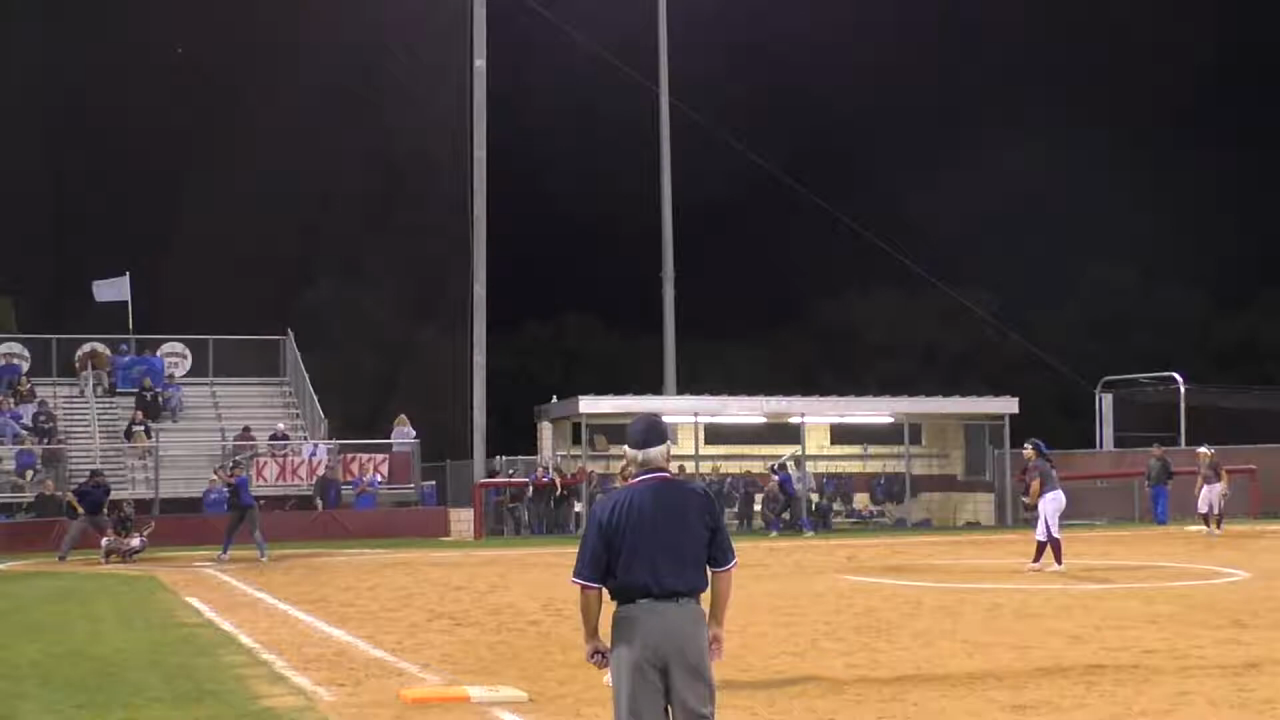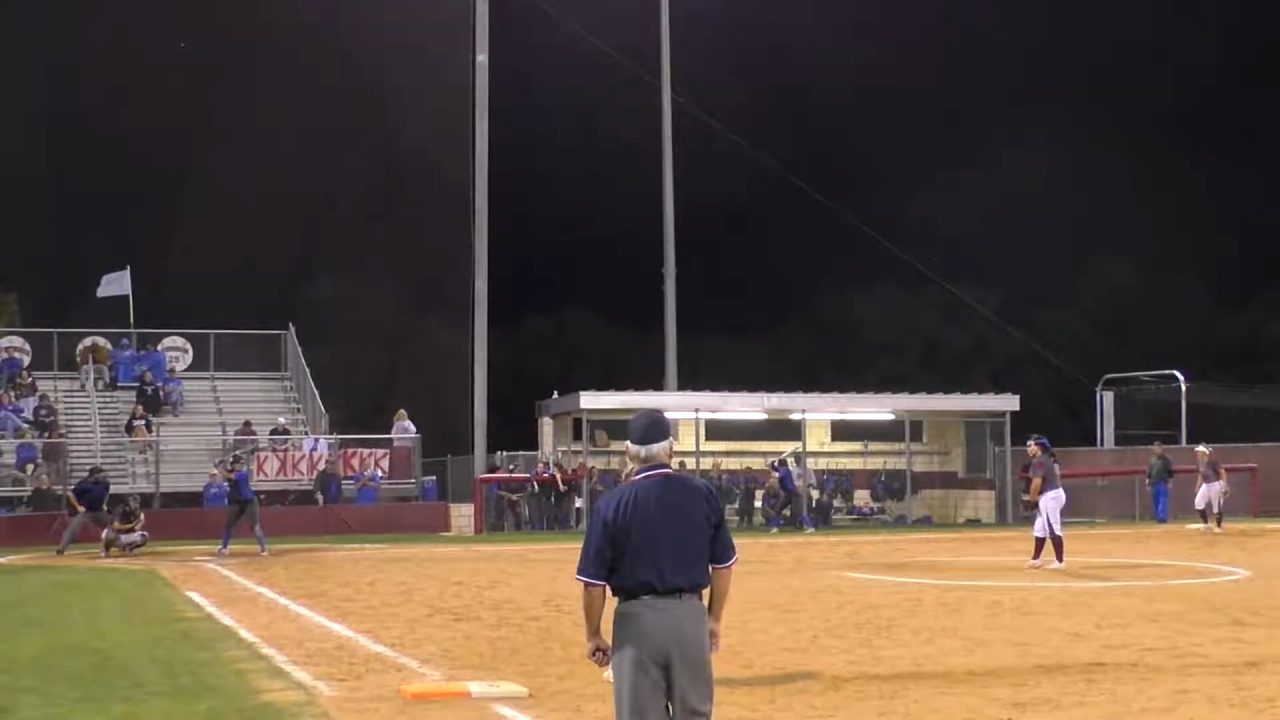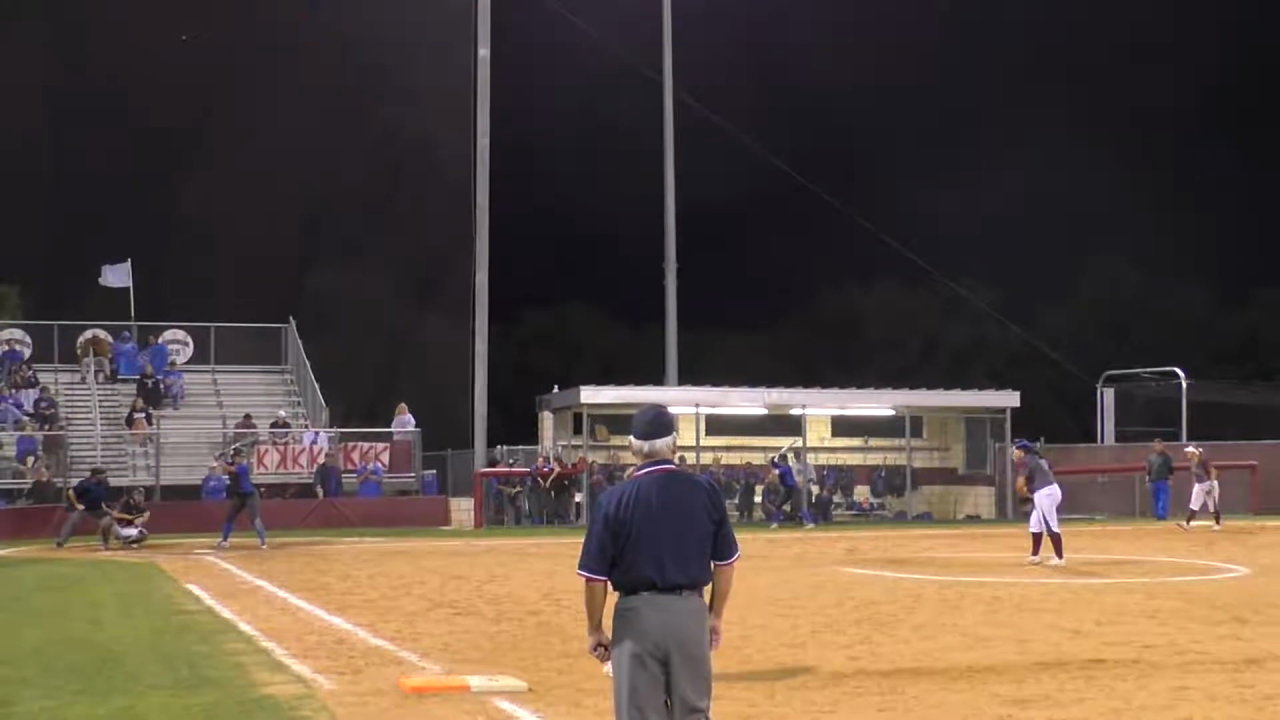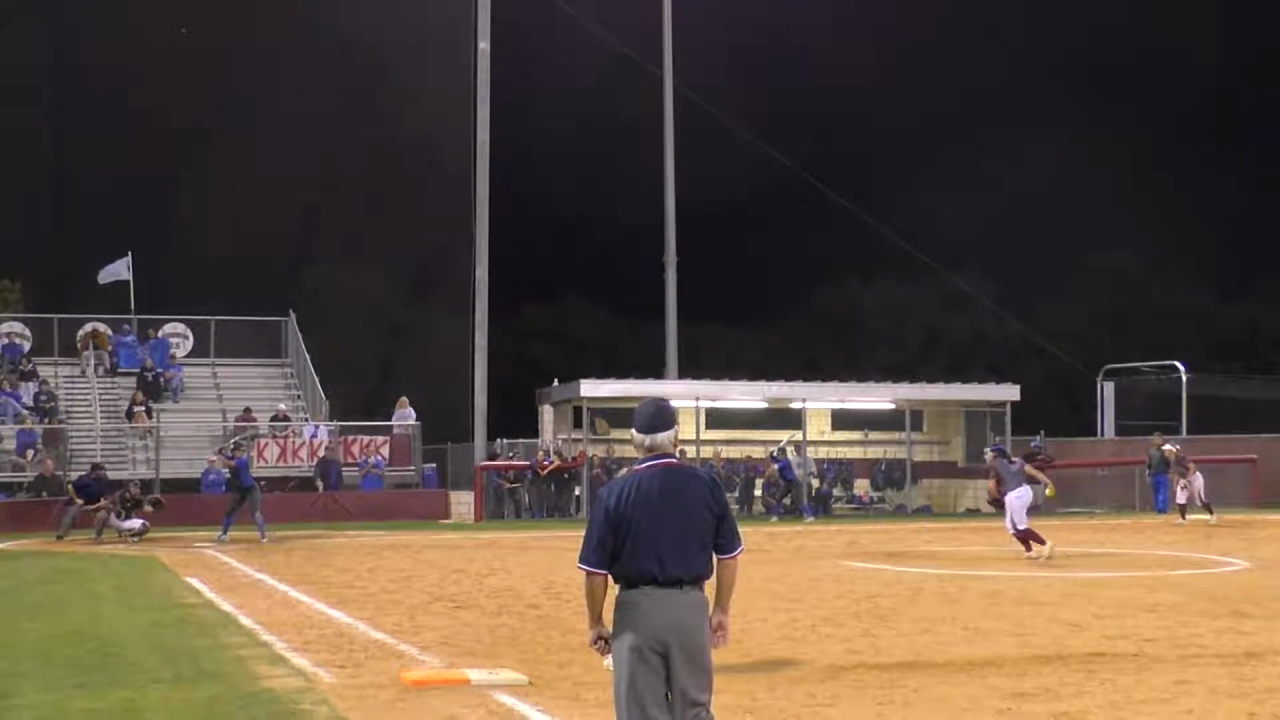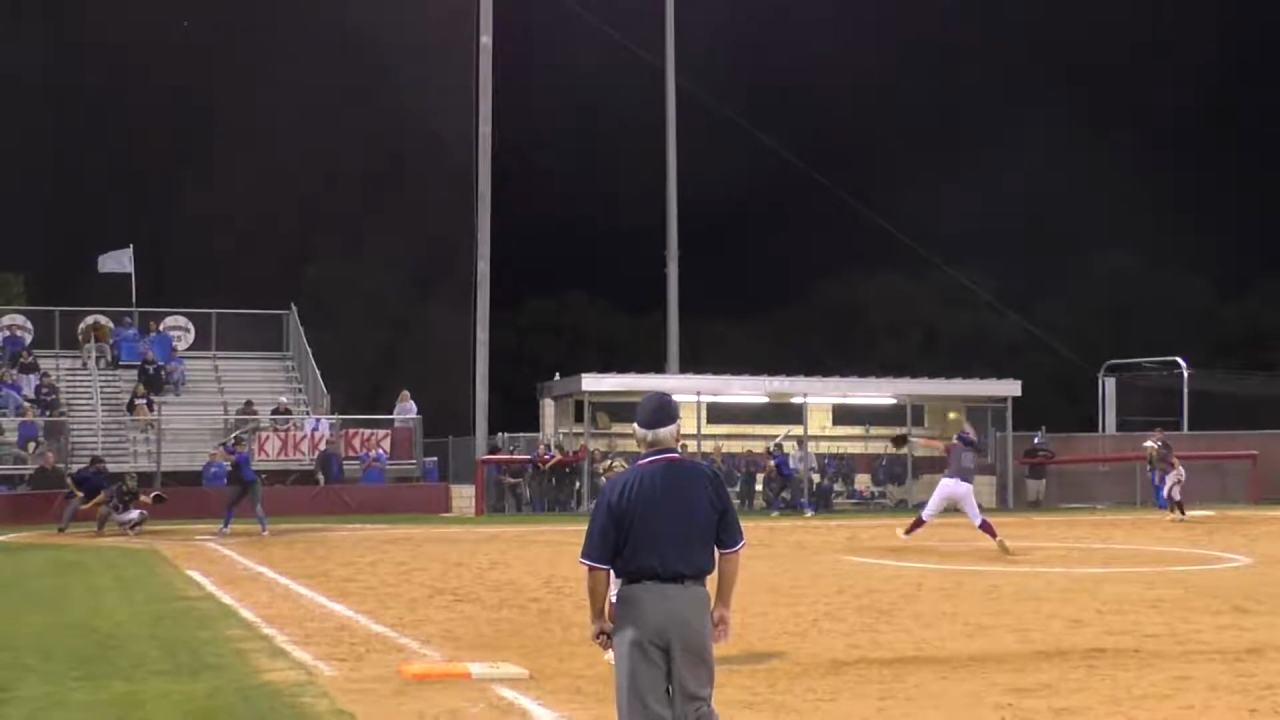
dt=0.3s
person 1, frame 1
left shoulder: (608, 507)
right shoulder: (700, 498)
left elbow: (589, 585)
right elbow: (722, 569)
left wrist: (591, 637)
right wrist: (716, 623)
left hip: (635, 623)
right hip: (688, 618)
person 1, frame 2
left shoulder: (612, 503)
right shoulder: (703, 494)
left elbow: (594, 582)
right elbow: (722, 565)
left wrist: (593, 634)
right wrist: (714, 618)
left hip: (637, 620)
right hip: (690, 615)
person 1, frame 3
left shoulder: (614, 498)
right shoulder: (705, 490)
left elbow: (595, 576)
right elbow: (725, 562)
left wrist: (595, 630)
right wrist: (715, 615)
left hip: (637, 616)
right hip: (690, 612)
person 1, frame 4
left shoulder: (615, 492)
right shoulder: (706, 484)
left elbow: (596, 570)
right elbow: (728, 556)
left wrist: (595, 623)
right wrist: (721, 610)
left hip: (638, 610)
right hip: (691, 607)
person 1, frame 5
left shoulder: (618, 487)
right shoulder: (708, 479)
left elbow: (598, 566)
right elbow: (730, 550)
left wrist: (598, 618)
right wrist: (722, 604)
left hip: (639, 605)
right hip: (693, 602)
